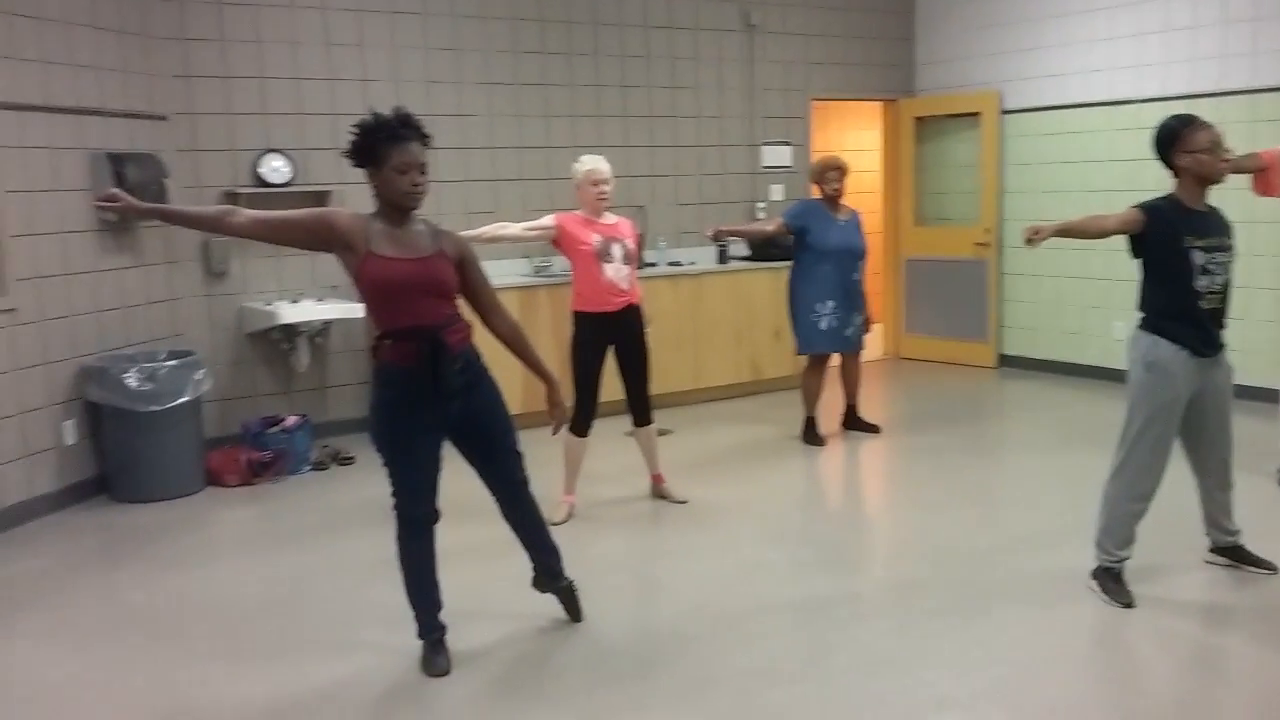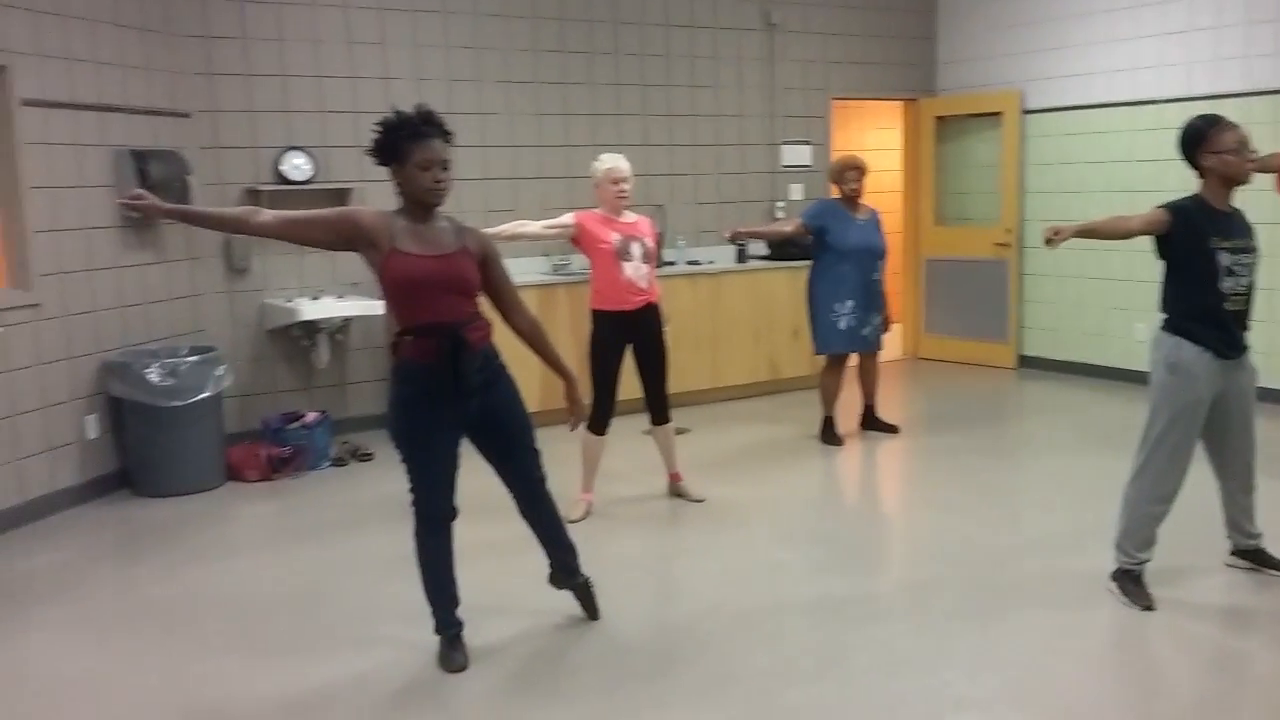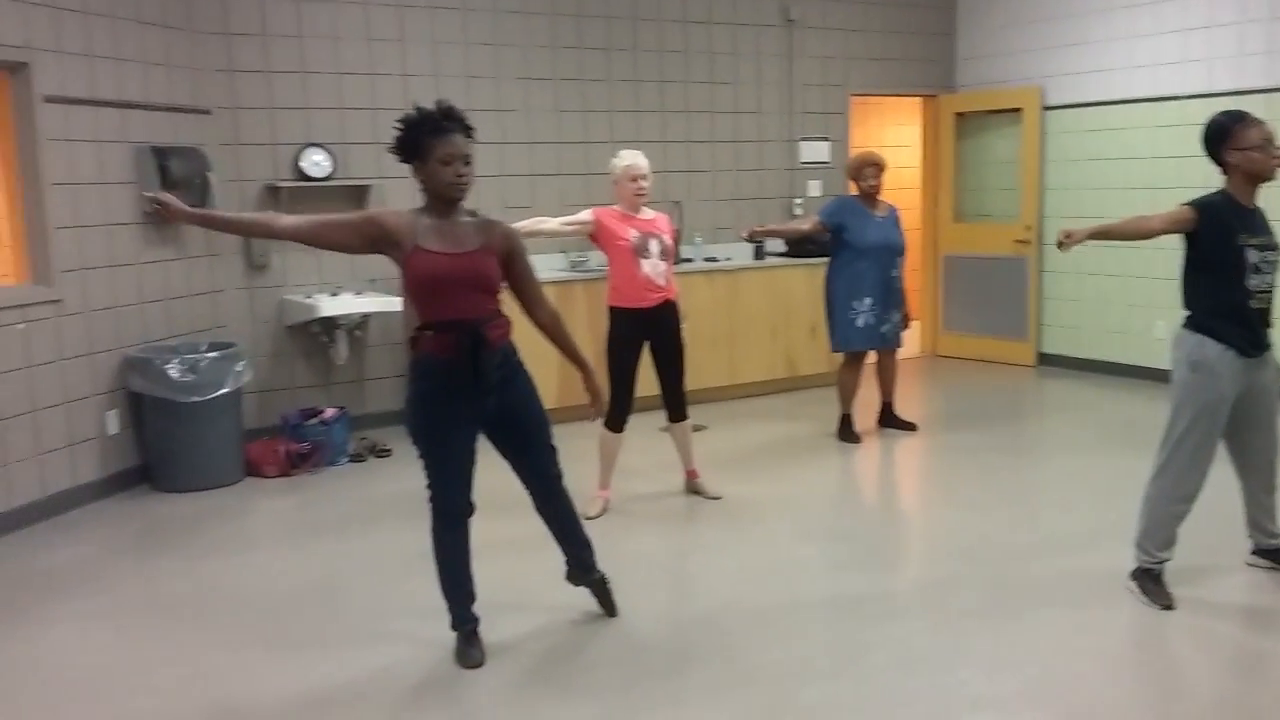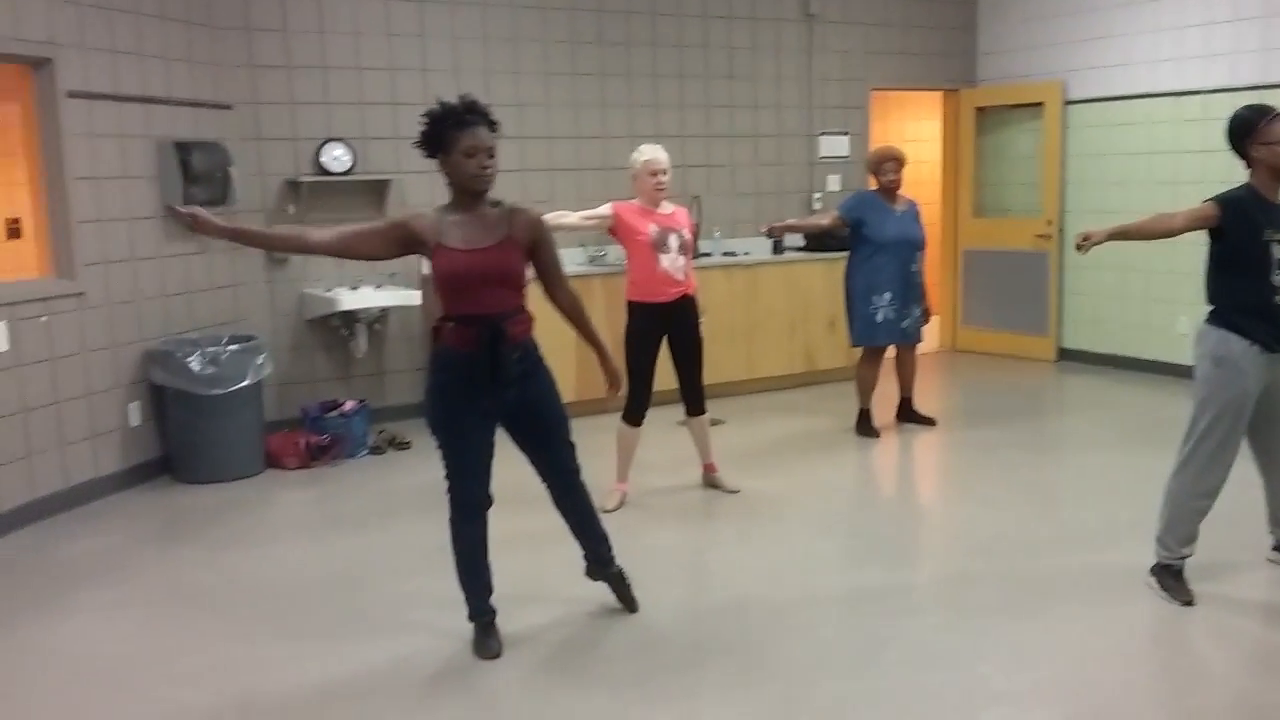
dt=0.1s
person 1, frame 1
left shoulder: (449, 243)
right shoulder: (346, 232)
left elbow: (497, 317)
right elbow: (239, 221)
left wrist: (547, 379)
right wrist: (147, 210)
left hip: (467, 377)
right hip: (402, 386)
left knee: (513, 487)
right knee: (415, 514)
left ankle: (552, 574)
right ankle: (431, 634)
person 1, frame 2
left shoulder: (472, 240)
right shoulder: (371, 229)
left elbow: (517, 314)
right elbow: (263, 221)
left wrist: (566, 376)
right wrist: (170, 211)
left hip: (485, 374)
right hip: (421, 382)
left knee: (530, 484)
right knee: (434, 511)
left ankle: (568, 571)
right ankle: (449, 630)
person 1, frame 3
left shoulder: (496, 233)
right shoulder: (395, 230)
left elbow: (537, 307)
right elbow: (290, 227)
left wrist: (583, 367)
right wrist: (195, 215)
left hip: (502, 371)
right hip: (439, 379)
left knee: (546, 481)
right knee: (450, 506)
left ankle: (585, 568)
right ankle: (465, 626)
person 1, frame 4
left shoulder: (523, 222)
right shoulder: (423, 229)
left elbow: (562, 295)
right elbow: (321, 242)
left wrist: (603, 354)
right wrist: (224, 229)
left hip: (522, 365)
right hip: (459, 372)
left knee: (564, 475)
right knee: (468, 498)
left ankle: (603, 563)
right ankle: (483, 618)
person 2, frame 1
left shoulder: (1218, 221)
right shoulder: (1160, 215)
left elbow: (1215, 291)
right elbow: (1108, 223)
right wrist: (1058, 227)
left hip: (1211, 356)
right hip: (1164, 353)
left knee: (1216, 458)
right knee: (1140, 462)
left ankle: (1225, 542)
right ankle: (1108, 564)
person 2, frame 2
left shoulder: (1240, 223)
right shoulder: (1184, 216)
left elbow: (1235, 294)
right elbow: (1130, 225)
left wrist: (1240, 352)
right wrist: (1077, 229)
left hip: (1233, 358)
right hip: (1187, 355)
left knee: (1238, 461)
right knee: (1161, 465)
right ankle: (1128, 566)
person 2, frame 3
right shoulder: (1212, 212)
right elbow: (1154, 223)
right wrist: (1094, 231)
right hip: (1210, 352)
right knee: (1183, 462)
right ankle: (1148, 565)
person 2, frame 4
right shoulder: (1235, 207)
right elbow: (1175, 221)
right wrist: (1111, 232)
right hip: (1232, 348)
right knee: (1205, 459)
right ankle: (1168, 561)
person 3, frame 1
left shoulder: (626, 226)
right shoulder: (564, 225)
right elbow: (513, 231)
left wrist: (642, 320)
right wrist: (462, 237)
left hip: (628, 319)
right hip: (591, 321)
left knee: (640, 402)
right knee: (584, 409)
left ankle: (657, 480)
right ankle: (568, 497)
person 3, frame 2
left shoulder: (646, 224)
right shoulder: (584, 222)
right elbow: (532, 229)
left wrist: (660, 319)
right wrist: (482, 234)
left hip: (646, 317)
right hip: (609, 320)
left knee: (659, 401)
right knee: (602, 407)
left ankle: (675, 479)
right ankle: (585, 494)
person 3, frame 3
left shoulder: (663, 221)
right shoulder: (602, 219)
right elbow: (551, 225)
left wrist: (678, 316)
left hip: (664, 314)
right hip: (626, 317)
left knee: (676, 398)
right knee: (619, 404)
left ankle: (691, 475)
right ankle: (603, 491)
person 3, frame 4
left shoulder: (683, 215)
right shoulder: (621, 213)
right elbow: (570, 220)
left wrist: (697, 309)
left hip: (683, 309)
right hip: (645, 312)
left knee: (694, 392)
right knee: (638, 398)
left ankle: (710, 469)
right ankle: (620, 484)
person 4, frame 1
left shoulder: (852, 217)
right shoulder: (807, 210)
left elbow: (857, 264)
right elbow: (772, 227)
left wrist: (864, 305)
right wrist: (730, 231)
left hip: (848, 299)
right hip: (817, 300)
left knee: (851, 353)
right knee: (818, 357)
left ankle: (851, 415)
right ankle: (810, 423)
person 4, frame 2
left shoulder: (872, 216)
right shoulder: (825, 210)
left elbow: (877, 264)
right elbow: (790, 228)
left wrist: (884, 305)
right wrist: (748, 232)
left hip: (868, 299)
right hip: (836, 299)
left knee: (869, 354)
right knee: (836, 357)
left ankle: (869, 415)
right ankle: (828, 423)
person 4, frame 3
left shoulder: (891, 213)
right shoulder: (844, 207)
left elbow: (896, 261)
right elbow: (808, 225)
left wrist: (903, 301)
right wrist: (766, 231)
left hip: (886, 296)
right hip: (854, 297)
left knee: (888, 351)
right knee: (855, 355)
left ankle: (887, 412)
right ankle: (845, 420)
person 4, frame 4
left shoulder: (911, 208)
right shoulder: (863, 202)
left elbow: (916, 256)
right elbow: (827, 220)
left wrist: (923, 296)
right wrist: (786, 226)
left hip: (906, 291)
right hip: (874, 292)
left knee: (908, 346)
right knee: (874, 349)
left ankle: (906, 407)
right ankle: (864, 415)
